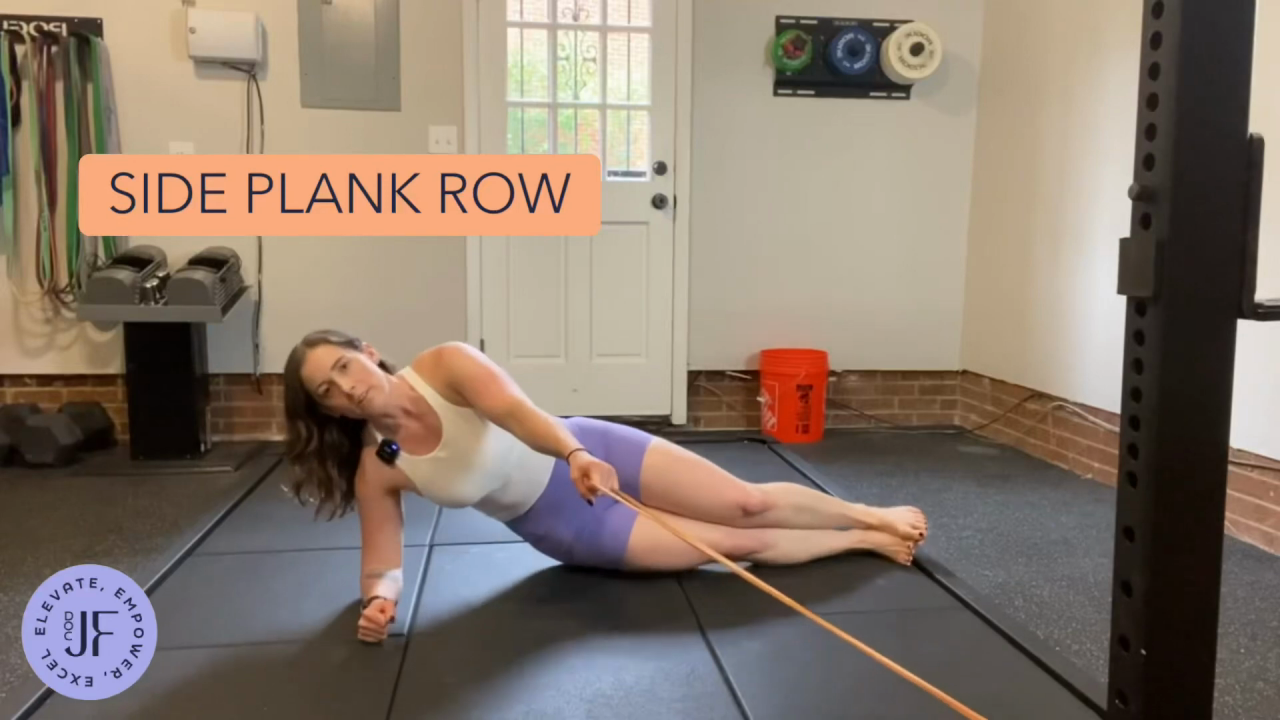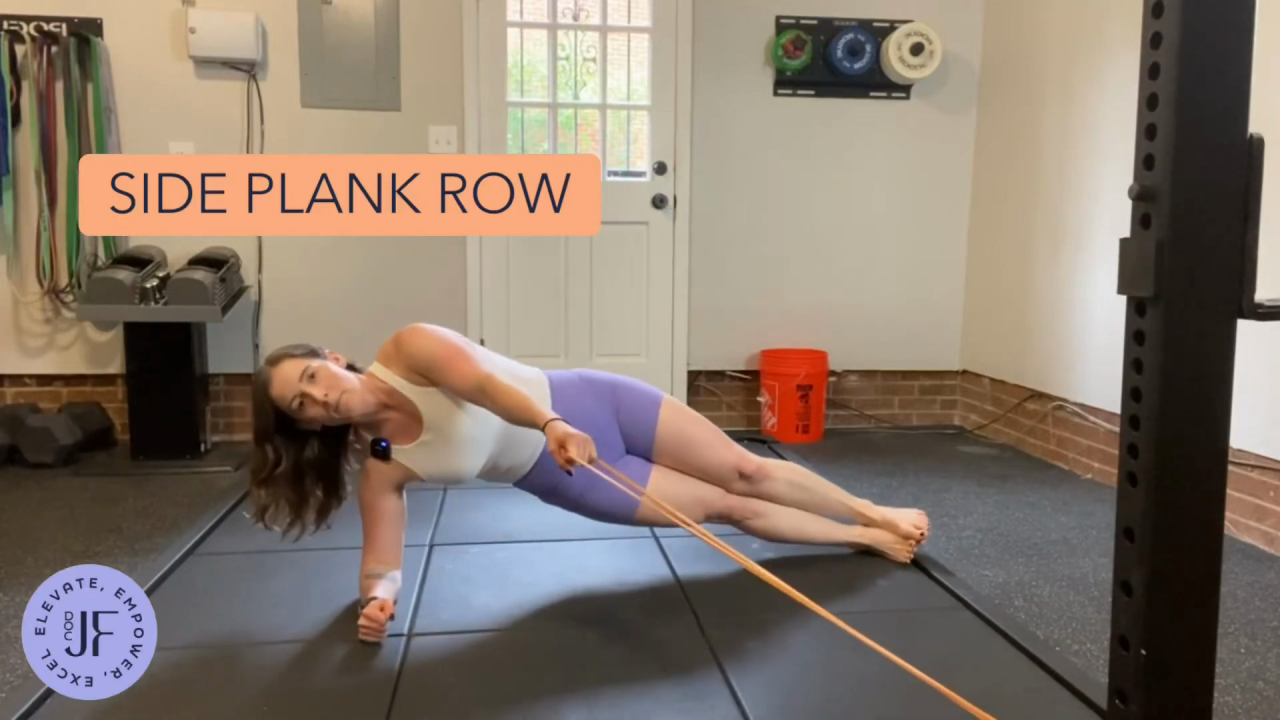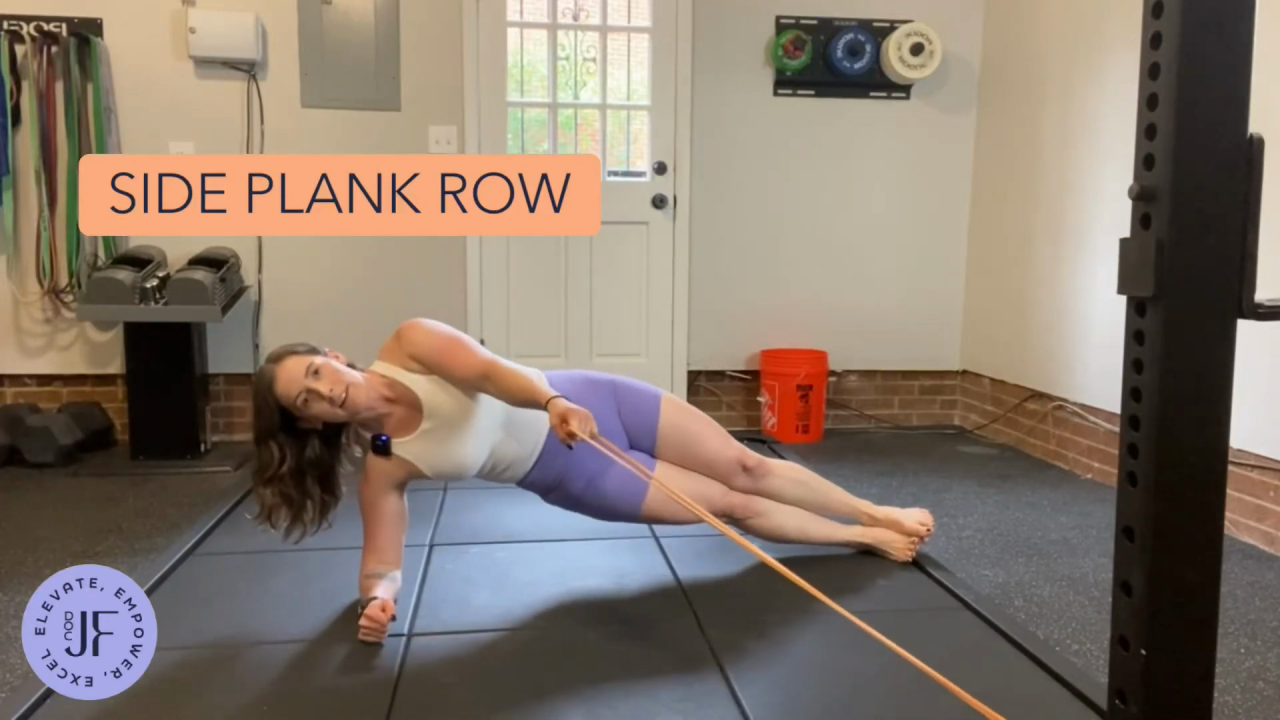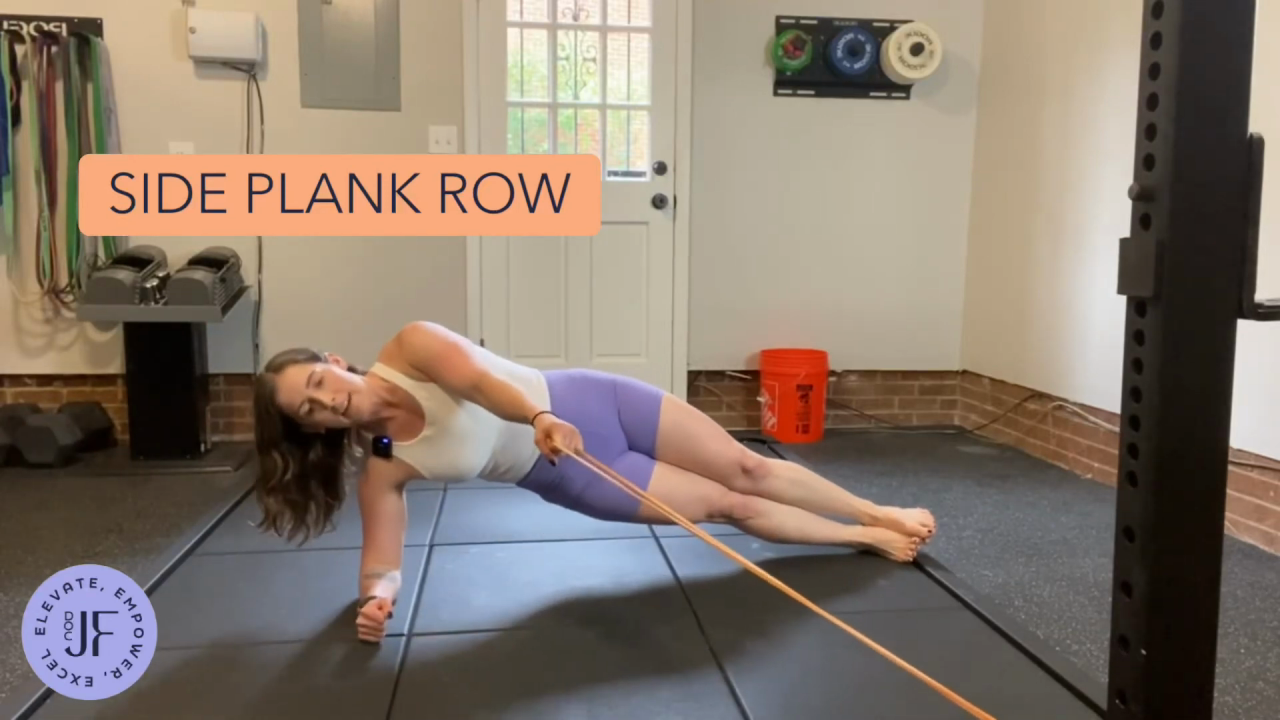
dt=0.7s
person 1, frame 1
left shoulder: (446, 365)
right shoulder: (376, 470)
left elbow: (518, 411)
right elbow: (381, 568)
left wrist: (575, 453)
right wrist: (379, 601)
left hip: (587, 454)
right hip: (565, 532)
left knee: (748, 503)
right knee: (737, 545)
left ankle: (870, 515)
right ankle: (866, 542)
person 1, frame 2
left shoulder: (410, 347)
right shoulder: (381, 468)
left elbow: (484, 383)
right elbow: (381, 564)
left wrist: (551, 423)
right wrist: (379, 599)
left hip: (590, 408)
right hip: (570, 479)
left knee: (746, 471)
right knee: (724, 509)
left ankle: (875, 513)
right ankle: (869, 540)
person 1, frame 3
left shoulder: (409, 343)
right shoulder: (382, 468)
left elbow: (485, 370)
right elbow: (380, 564)
left wrist: (552, 399)
right wrist: (379, 600)
left hip: (591, 405)
right hip: (575, 476)
left knee: (746, 468)
right knee: (732, 506)
left ankle: (876, 512)
right ankle: (868, 539)
person 1, frame 4
left shoulder: (410, 346)
right shoulder: (381, 469)
left elbow: (481, 381)
right elbow: (380, 564)
left wrist: (540, 417)
right wrist: (377, 599)
left hip: (588, 405)
right hip: (574, 476)
left knee: (746, 468)
right knee: (727, 506)
left ankle: (877, 512)
right ankle: (869, 539)
